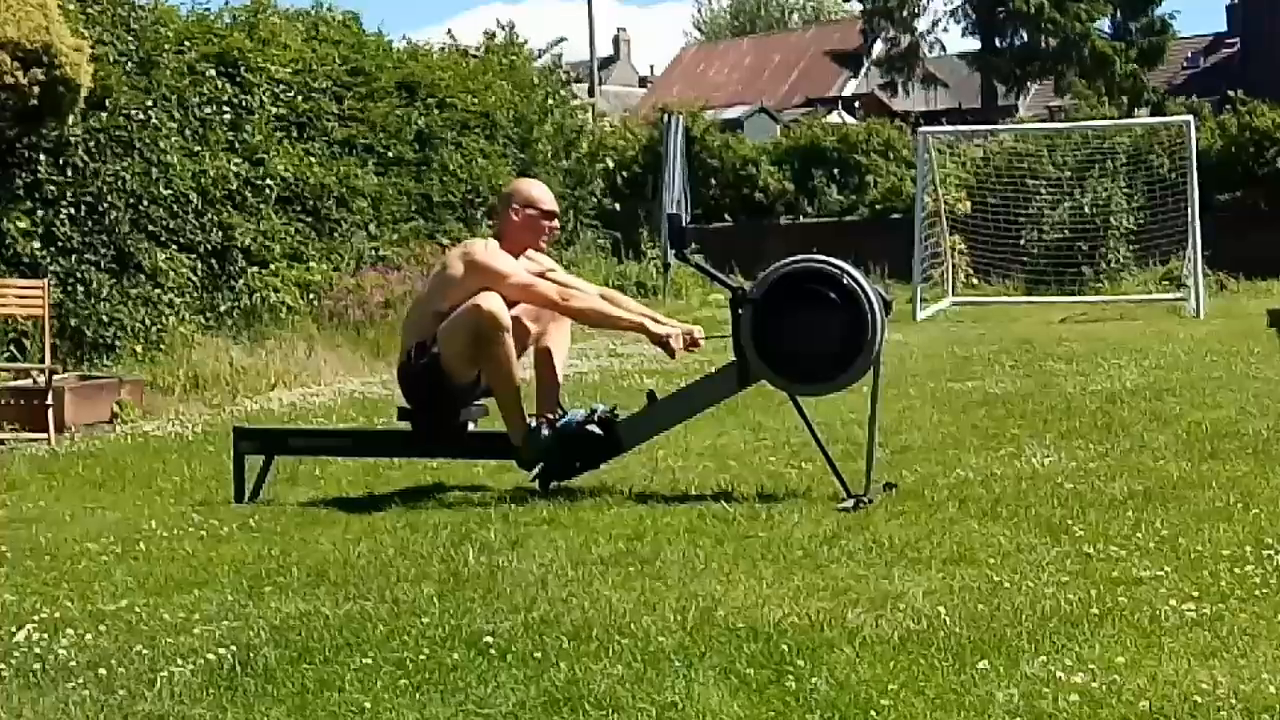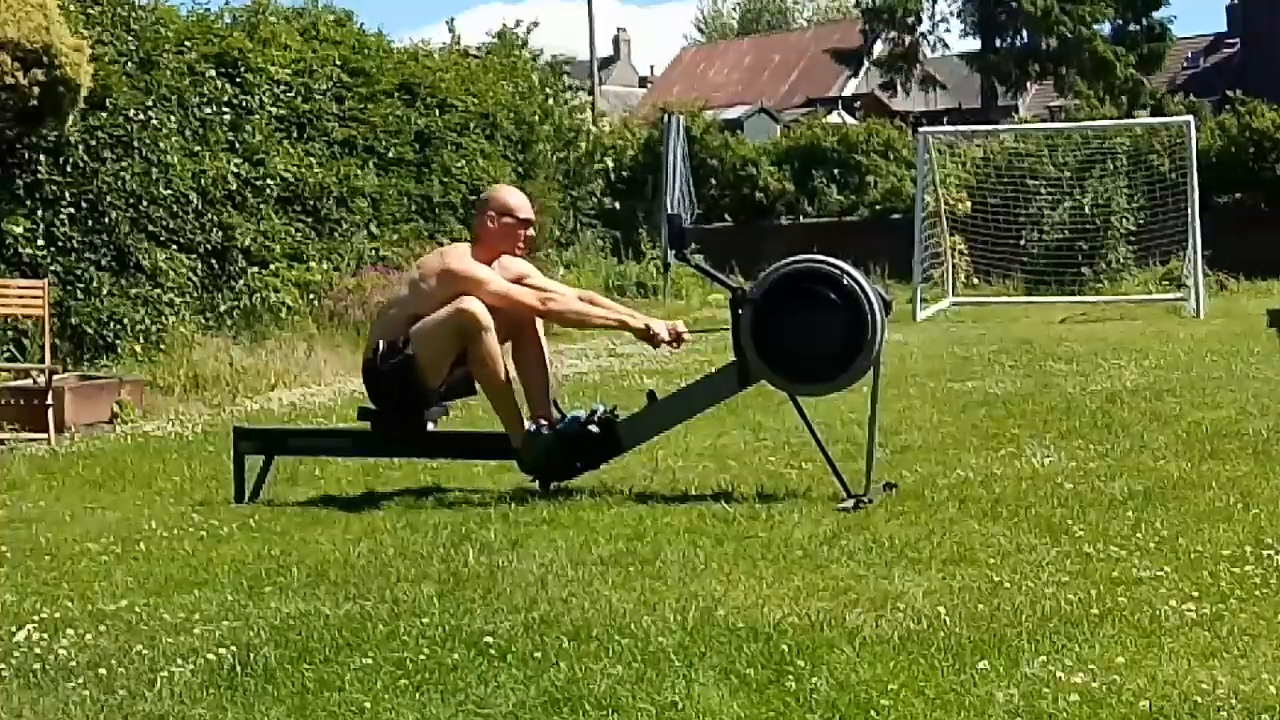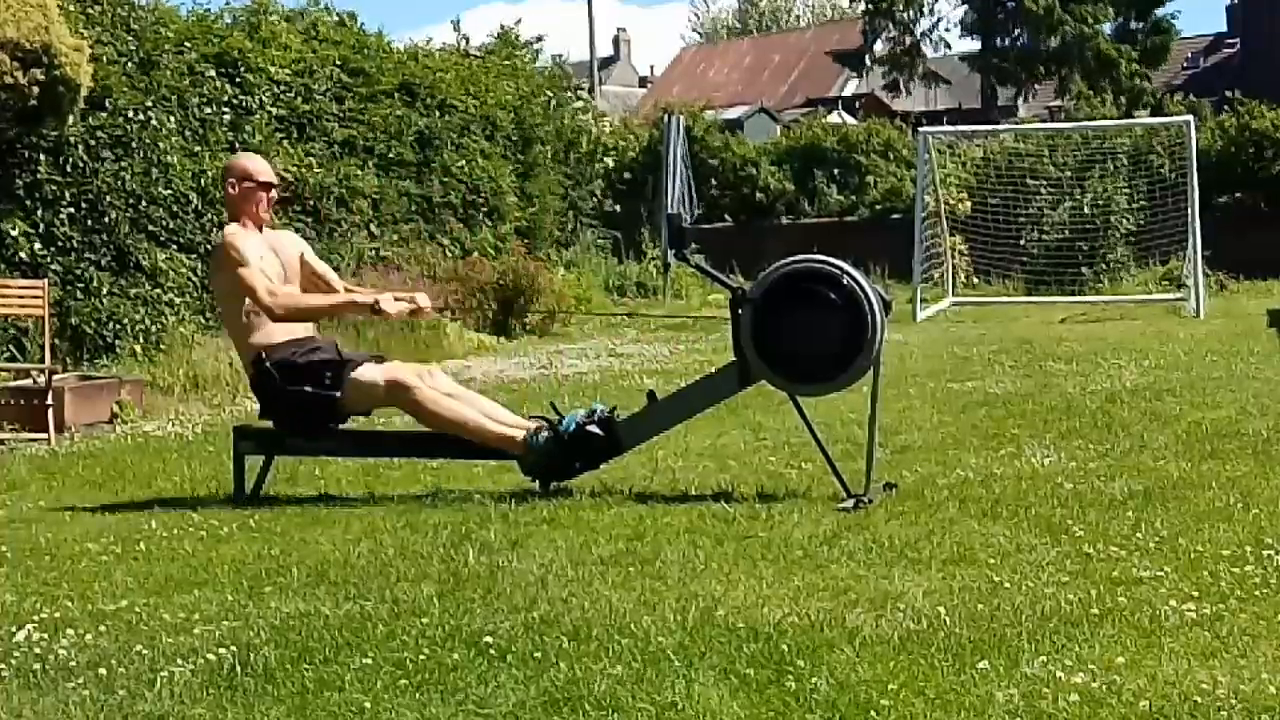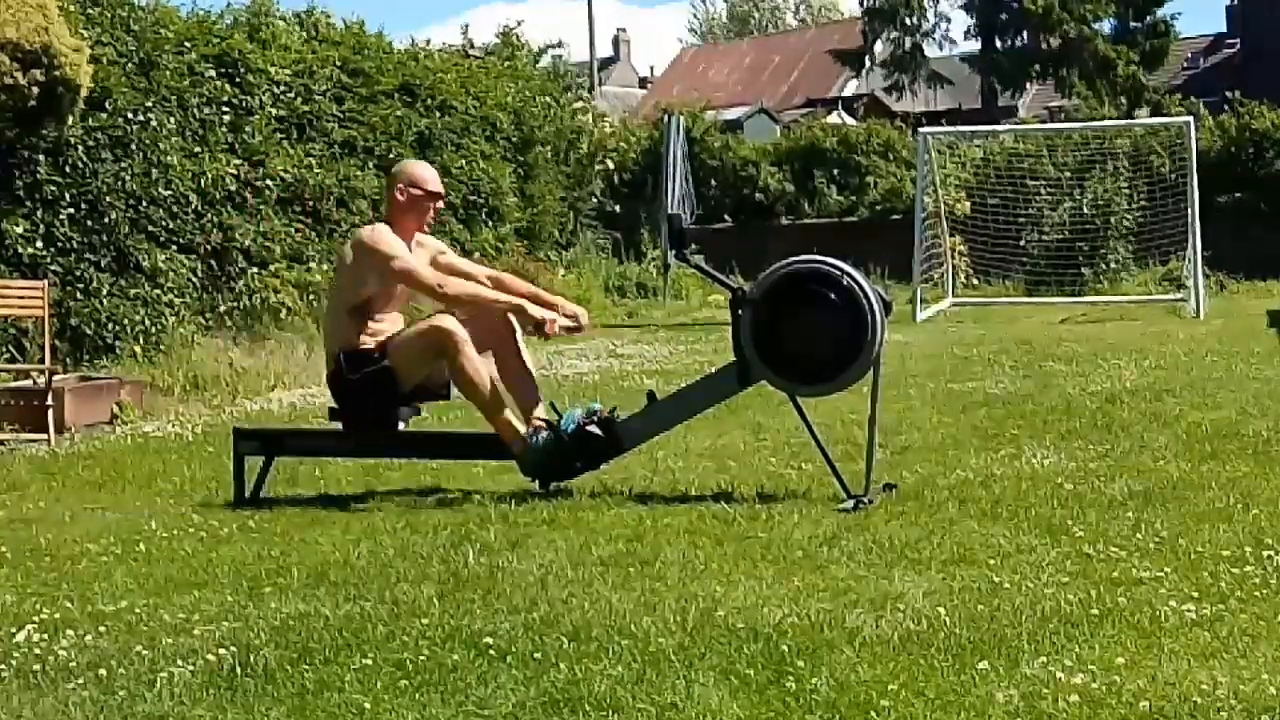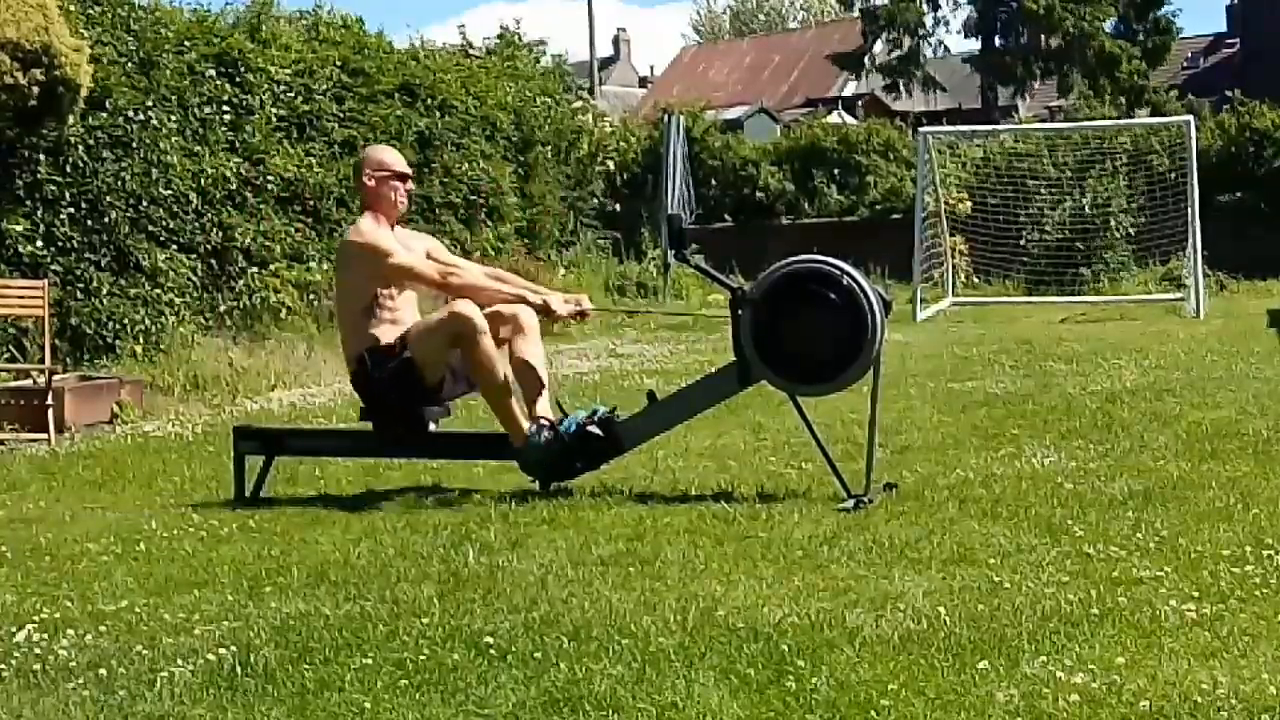
dt=1s
person 1, frame 1
left shoulder: (531, 261)
right shoulder: (481, 257)
left elbow: (599, 295)
right elbow: (566, 300)
left wrist: (670, 324)
right wrist: (646, 328)
left hip: (466, 374)
right hip: (427, 379)
left knee: (552, 311)
right knee: (488, 306)
left ankle: (545, 424)
right ankle: (523, 439)
person 1, frame 2
left shoulder: (507, 266)
right shoulder: (458, 265)
left elbow: (578, 297)
right elbow: (547, 304)
left wrist: (648, 320)
right wrist: (629, 323)
left hip: (431, 372)
right hip: (391, 376)
left knee: (525, 315)
right knee: (470, 311)
left ankle: (544, 425)
right ankle: (525, 440)
person 1, frame 3
left shoulder: (286, 241)
right shoulder: (235, 242)
left elbow: (342, 291)
right elbow: (277, 307)
left wrist: (398, 298)
right wrist: (372, 302)
left hip: (316, 357)
right hip: (282, 373)
left knee: (431, 375)
right knee: (401, 385)
left ankle: (538, 431)
right ankle: (527, 445)
person 1, frame 4
left shoulder: (424, 246)
right shoulder: (373, 241)
left elbow: (490, 278)
right elbow: (442, 288)
left wrist: (556, 303)
right wrist: (521, 305)
left hip: (401, 368)
right hip: (356, 377)
left knee: (501, 317)
right knee: (448, 326)
left ankle: (539, 425)
right ankle: (525, 443)
person 1, frame 5
left shoulder: (415, 242)
right shoulder: (365, 239)
left elbow: (483, 274)
right elbow: (449, 284)
left wrist: (547, 296)
right wrist: (540, 299)
left hip: (413, 364)
right hip: (380, 375)
left knee: (518, 319)
right knee: (464, 313)
left ankle: (546, 424)
right ankle: (528, 443)
